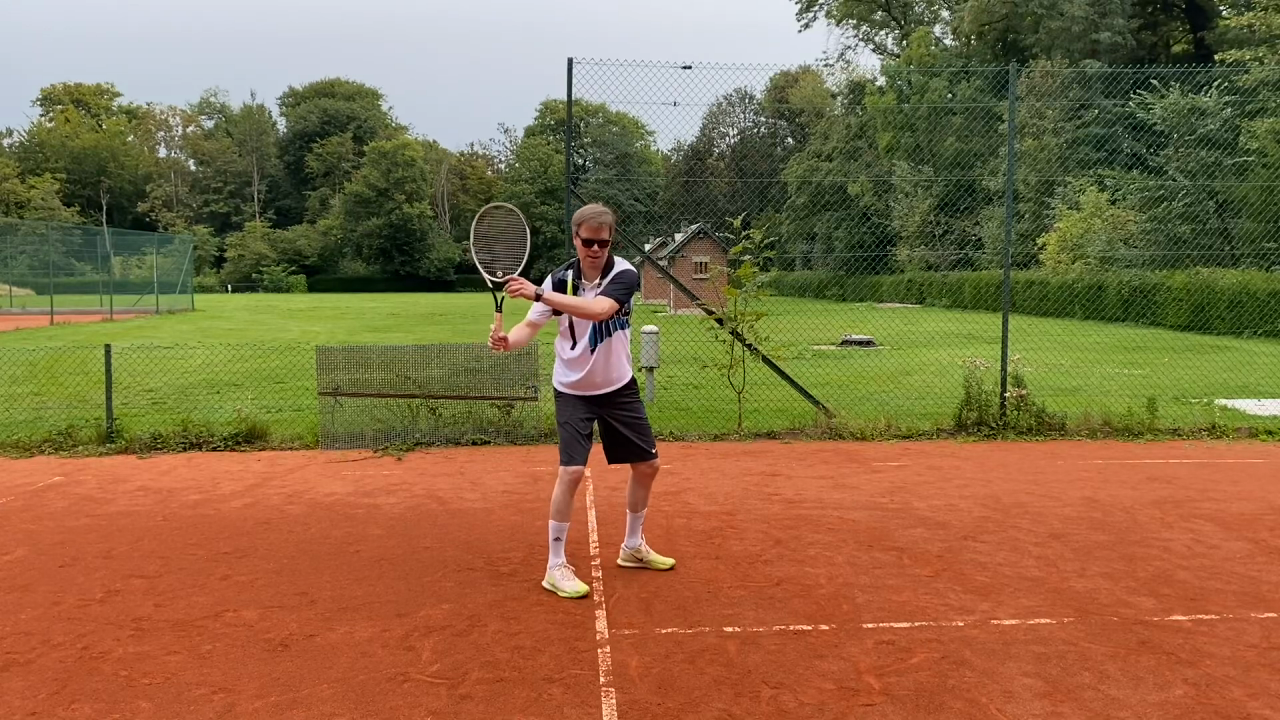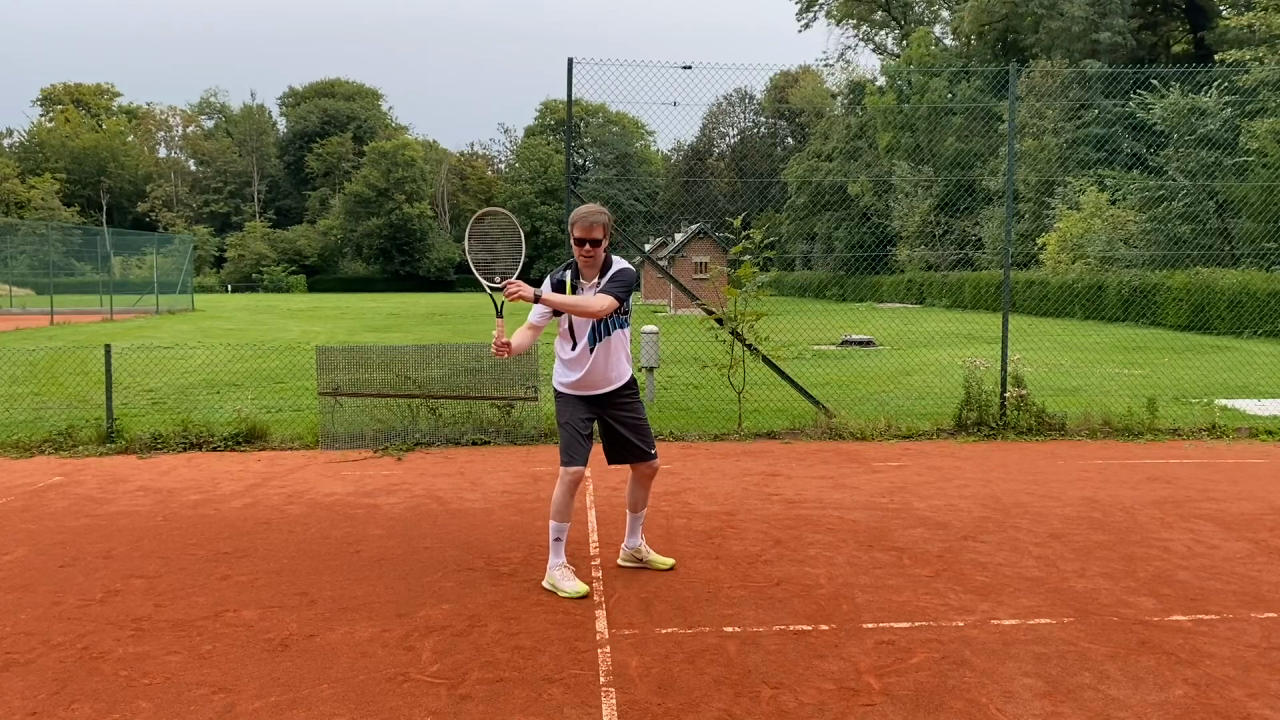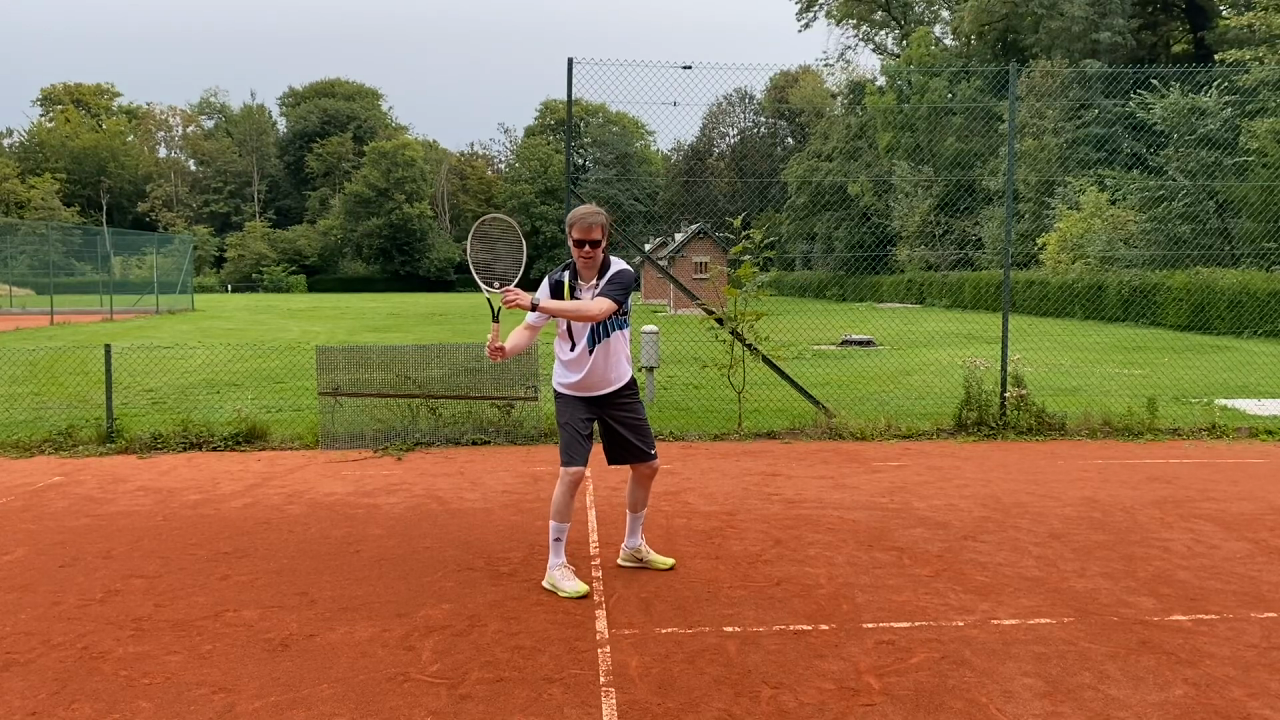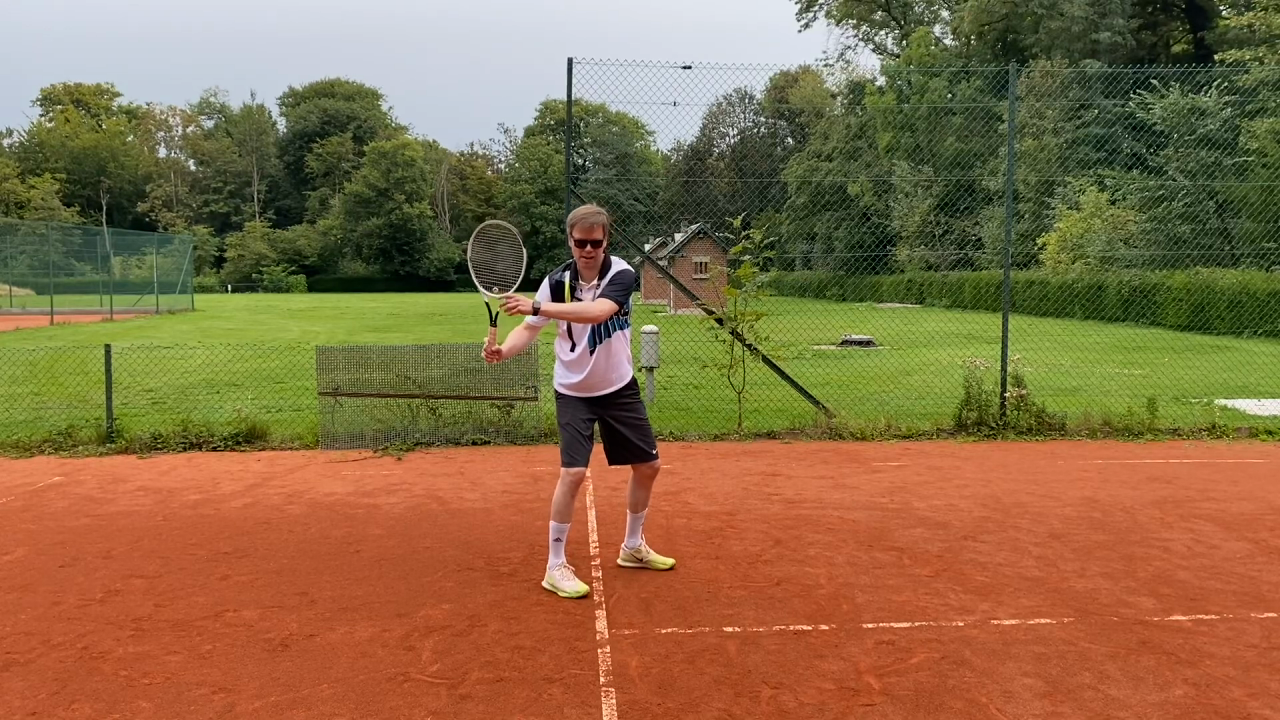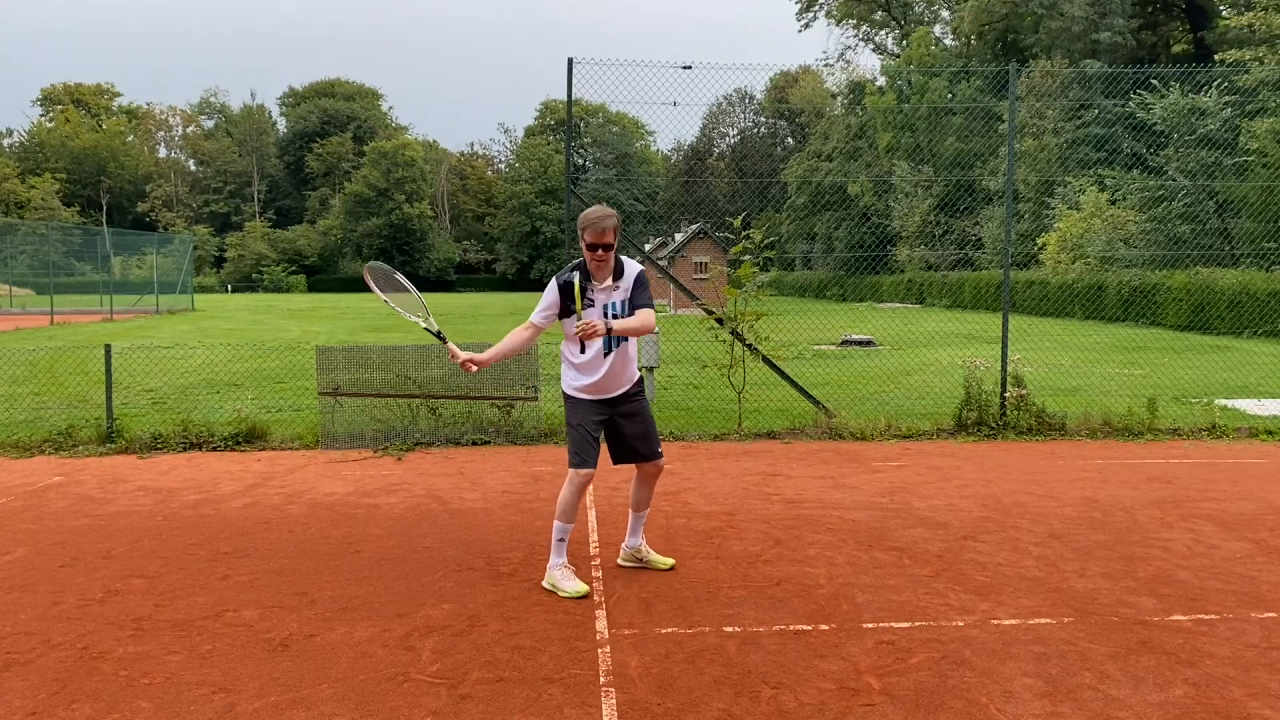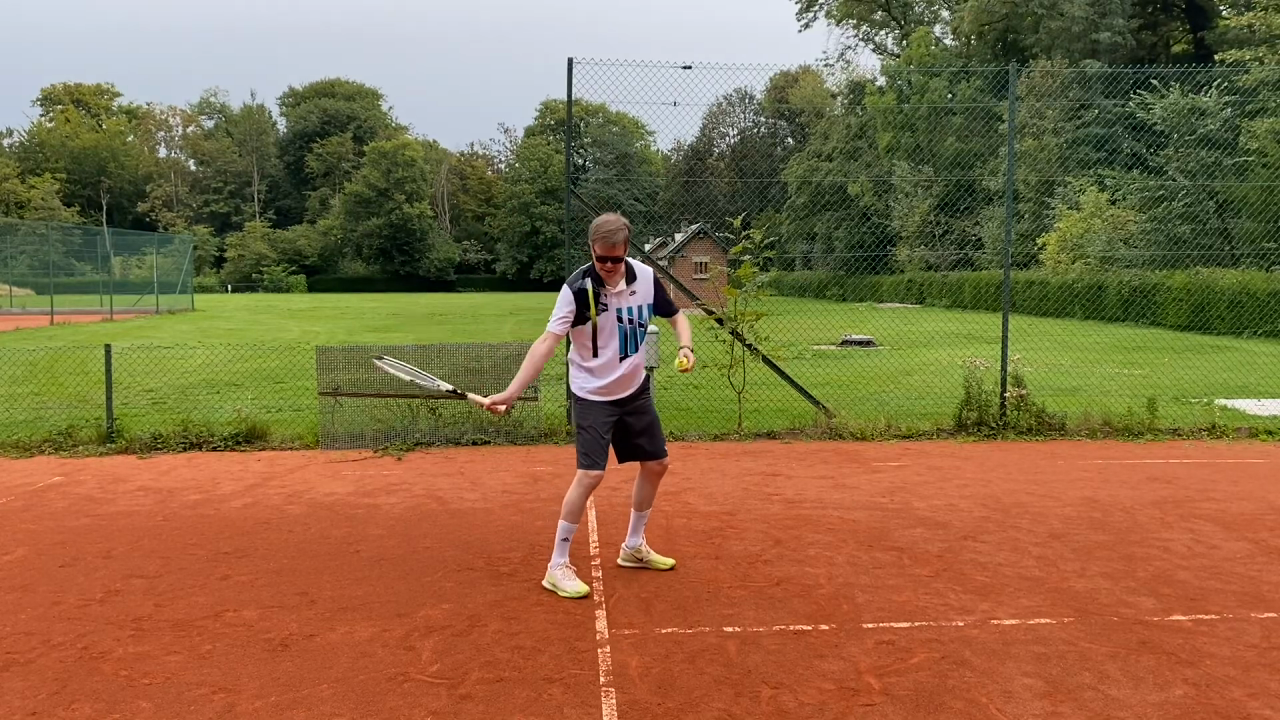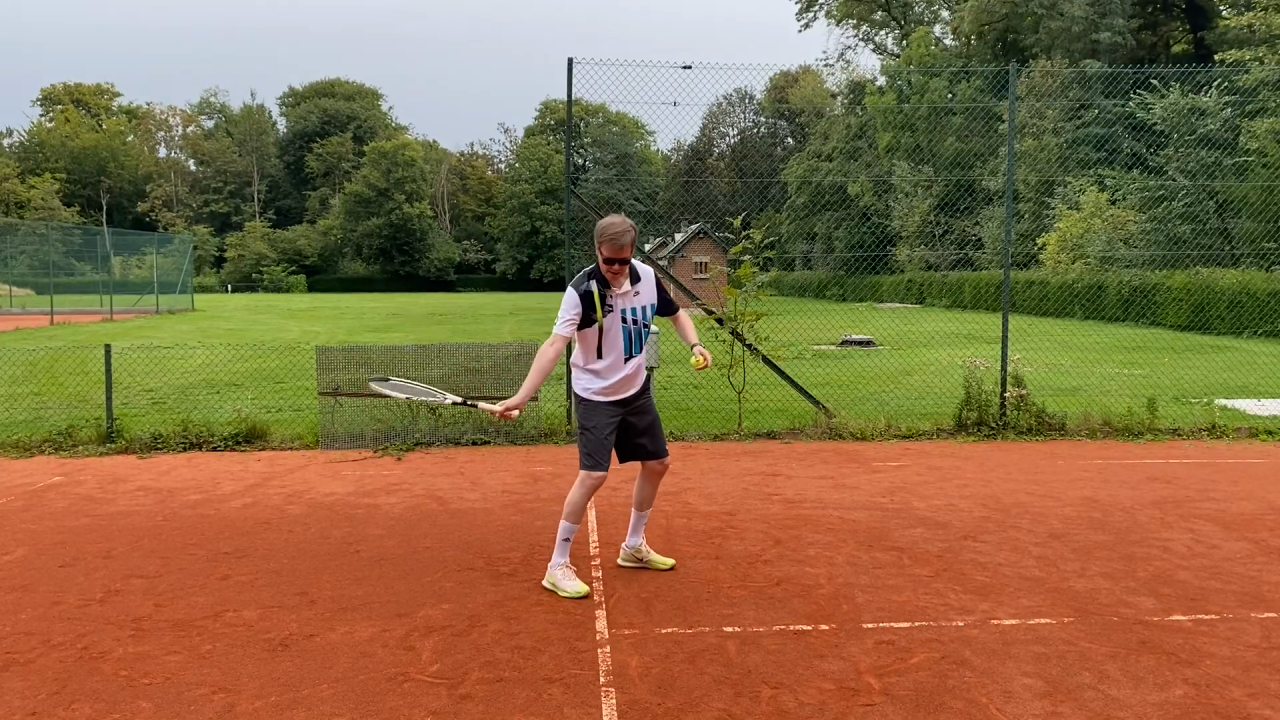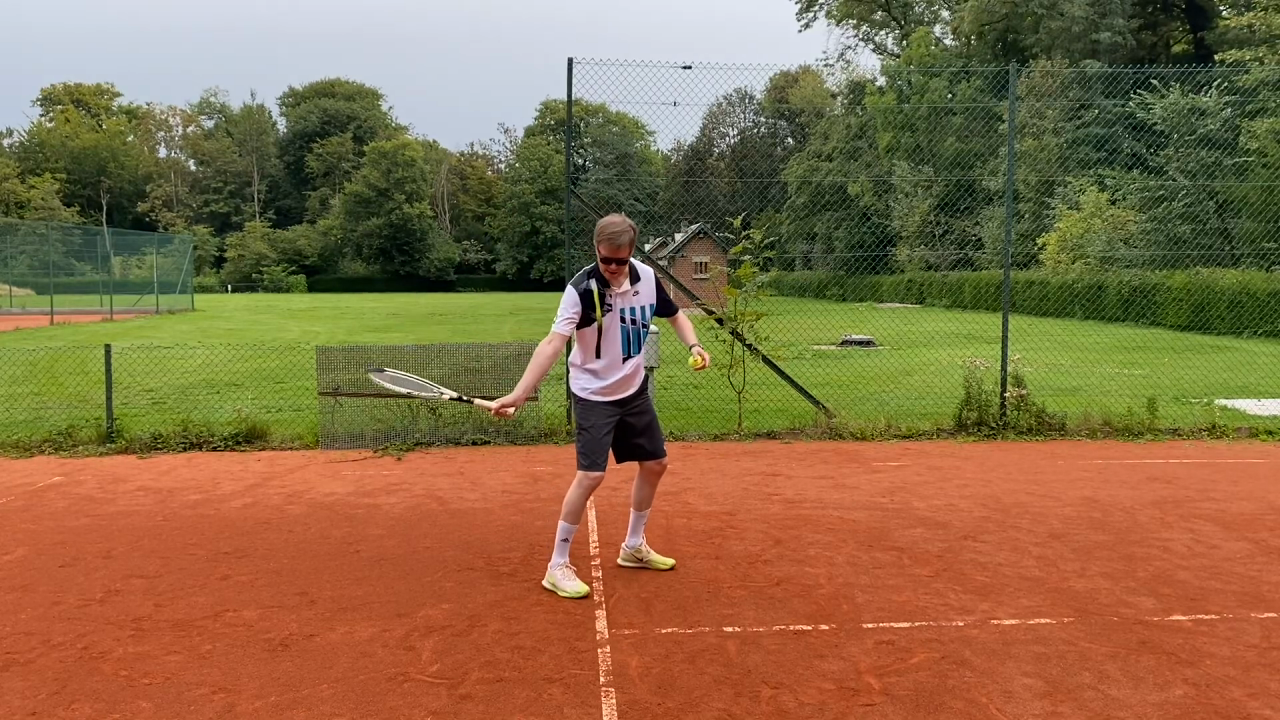
dt=0.3s
person 1, frame 1
left shoulder: (625, 274)
right shoulder: (560, 279)
left elbow: (599, 310)
right elbow: (531, 325)
left wrist: (539, 294)
right wrist: (507, 340)
left hip: (619, 388)
right hip: (574, 391)
left knee: (647, 465)
right knee: (571, 472)
left ankle: (633, 546)
right ankle: (556, 566)
person 1, frame 2
left shoulder: (623, 273)
right shoulder: (558, 280)
left elbow: (598, 307)
right elbow: (532, 328)
left wrist: (536, 296)
right wrist: (510, 345)
left hip: (619, 388)
right hip: (573, 391)
left knee: (647, 465)
right knee: (572, 473)
left ankle: (633, 546)
right ankle: (556, 567)
person 1, frame 3
left shoulder: (622, 274)
right shoulder: (556, 280)
left elbow: (596, 311)
right elbow: (529, 328)
left wrist: (534, 302)
right wrist: (505, 347)
left hip: (619, 388)
right hip: (573, 392)
left knee: (647, 466)
right knee: (572, 473)
left ankle: (633, 546)
right ankle: (556, 567)
person 1, frame 4
left shoulder: (622, 274)
right shoulder: (557, 281)
left elbow: (599, 312)
right elbow: (528, 329)
left wrist: (537, 307)
right wrist: (503, 350)
left hip: (620, 389)
right hip: (574, 393)
left knee: (648, 466)
right knee: (573, 473)
left ankle: (633, 546)
right ankle: (556, 567)
person 1, frame 5
left shoulder: (634, 274)
right shoulder: (565, 282)
left elbow: (648, 321)
right elbow: (530, 330)
left wrist: (609, 326)
right wrist: (484, 357)
left hip: (627, 389)
right hip: (583, 394)
left knee: (652, 465)
right knee: (581, 474)
left ankle: (633, 546)
right ankle: (556, 566)
person 1, frame 6
left shoulder: (646, 277)
right shoulder: (577, 287)
left elbow: (675, 315)
right elbow: (547, 342)
left wrist: (685, 348)
right wrist: (511, 392)
left hip: (635, 390)
right hip: (592, 395)
left knee: (656, 464)
right knee: (590, 475)
left ankle: (634, 546)
right ankle: (557, 566)
person 1, frame 7
left shoulder: (647, 277)
right shoulder: (582, 290)
left elbow: (676, 313)
right elbow: (555, 345)
left wrist: (695, 344)
right wrist: (521, 396)
left hip: (636, 390)
right hip: (596, 396)
left knee: (657, 464)
right knee: (592, 475)
left ankle: (634, 546)
right ankle: (558, 566)
person 1, frame 8
left shoulder: (647, 277)
right shoulder: (581, 288)
left elbow: (674, 315)
right elbow: (553, 343)
left wrist: (693, 345)
right wrist: (519, 393)
left hip: (634, 391)
right hip: (594, 395)
left knee: (655, 464)
right knee: (590, 476)
left ankle: (634, 546)
right ankle: (558, 566)
